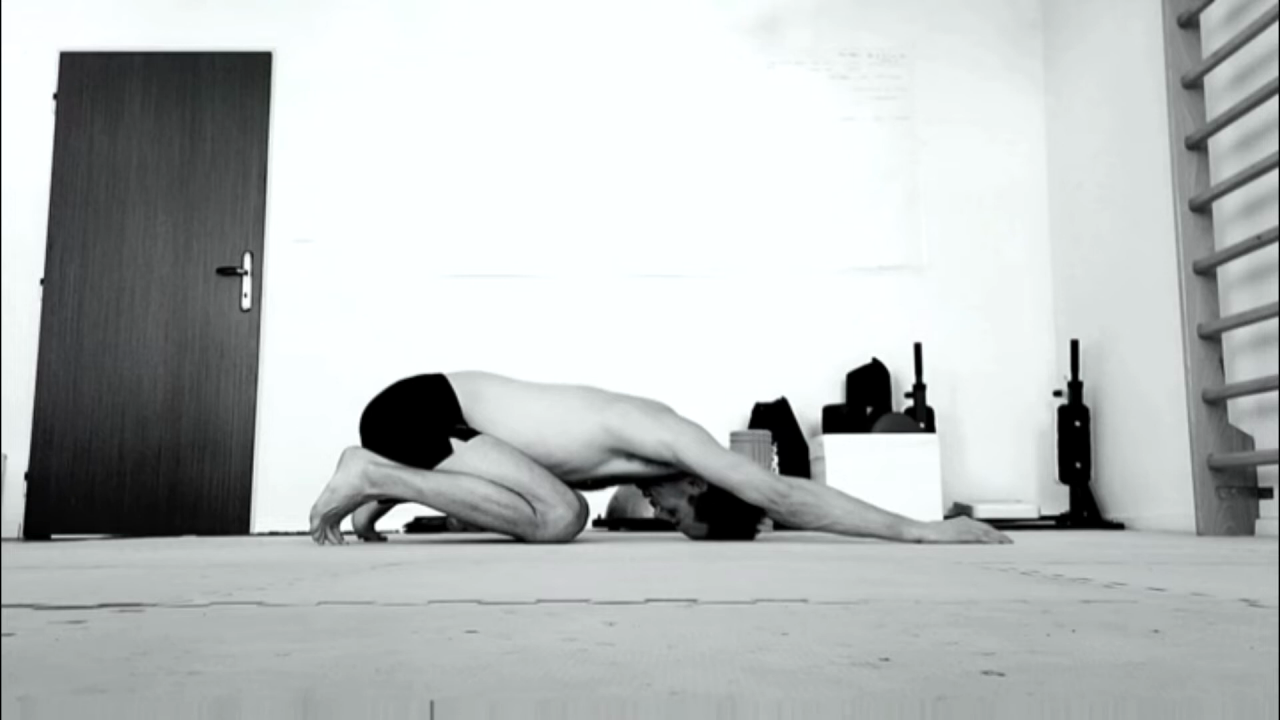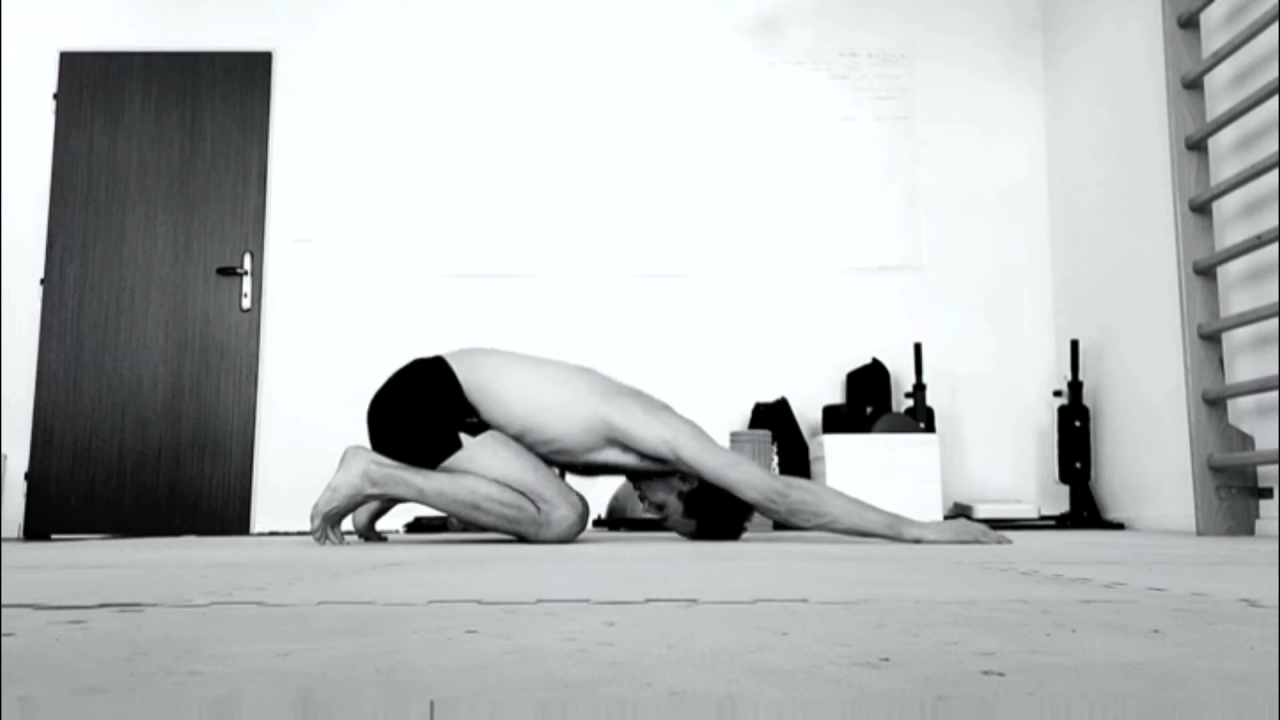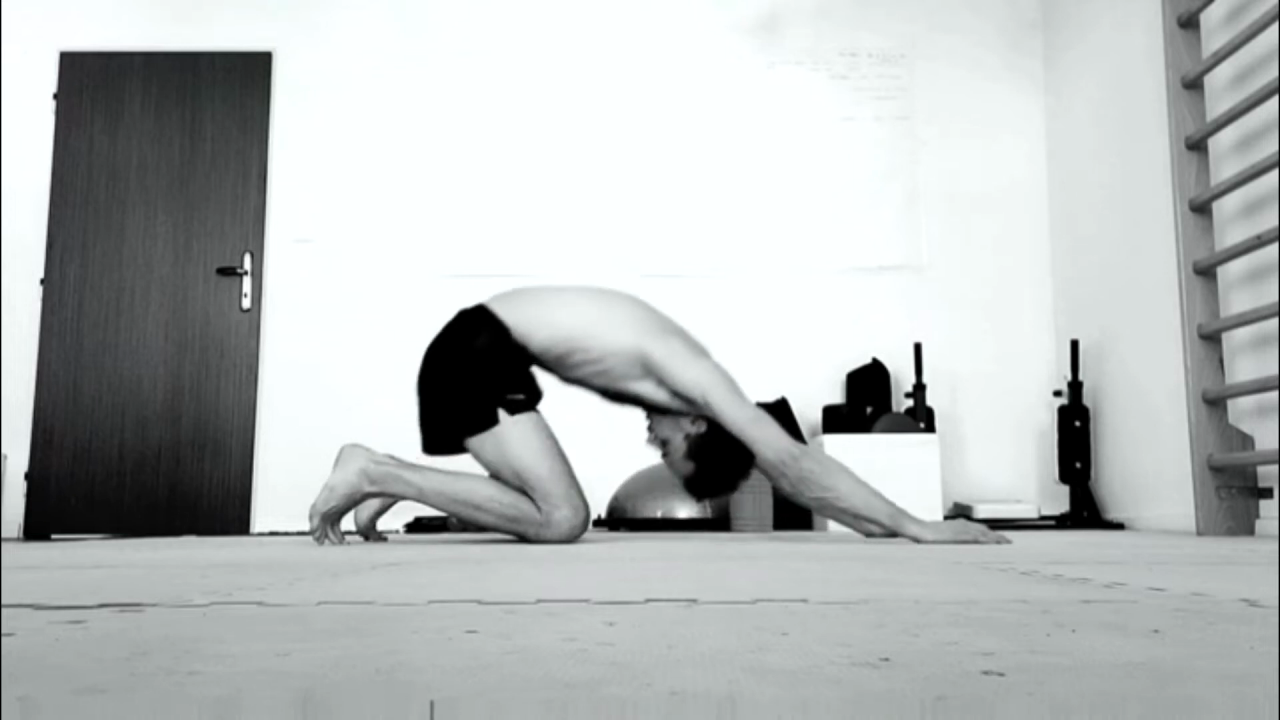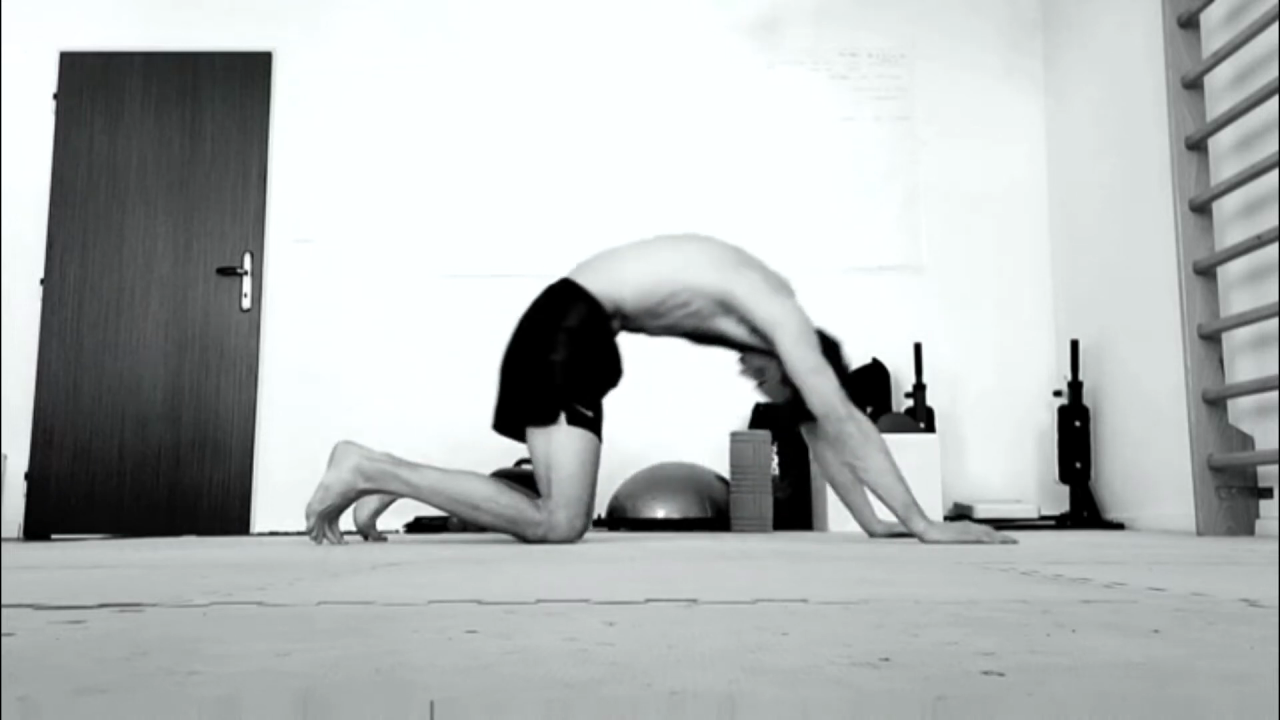
dt=0.4s
person 1, frame 1
left shoulder: (653, 433)
right shoulder: (669, 441)
left elbow: (779, 496)
right elbow: (783, 497)
left wrist: (907, 525)
right wrist: (916, 529)
left hip: (437, 405)
right hip: (416, 411)
left knee: (559, 508)
right knee: (555, 517)
left ankle: (386, 481)
right ankle: (374, 476)
person 1, frame 2
left shoulder: (645, 431)
right shoulder: (662, 438)
left elbow: (777, 493)
right elbow: (780, 495)
left wrist: (902, 528)
right wrist: (913, 529)
left hip: (439, 394)
right hip: (423, 399)
left knee: (546, 508)
right knee: (559, 517)
left ankle: (391, 483)
right ankle: (377, 476)
person 1, frame 3
left shoulder: (680, 379)
right shoulder: (697, 380)
left elbow: (785, 466)
right elbow: (795, 463)
left wrist: (877, 525)
right wrist: (910, 526)
left hip: (485, 347)
right hip: (479, 350)
left knee: (545, 507)
right knee: (560, 520)
left ankle: (382, 481)
right ankle: (374, 473)
person 1, frame 4
left shoulder: (770, 315)
right shoulder: (775, 312)
left elbow: (819, 431)
right elbow: (843, 421)
left wrist: (871, 523)
right wrist: (918, 522)
left hip: (573, 327)
right hip: (570, 327)
left knee: (553, 508)
right knee: (557, 524)
left ankle: (381, 476)
right ankle: (370, 471)
